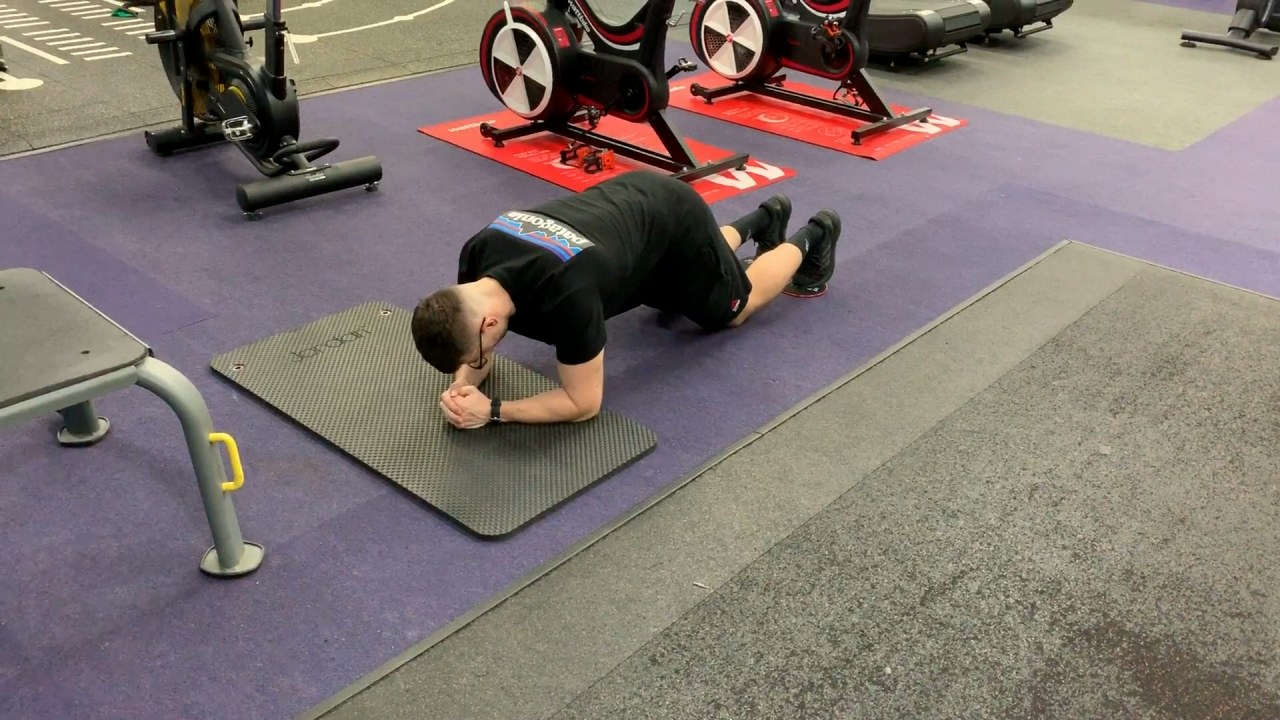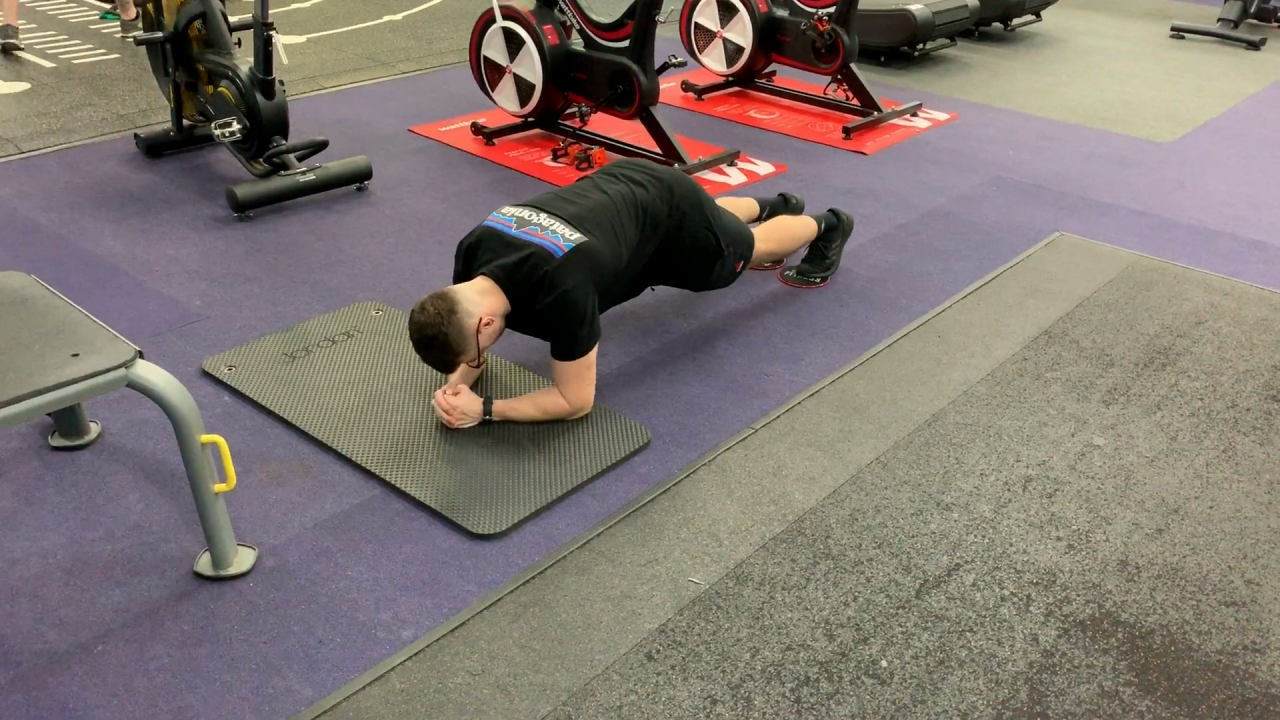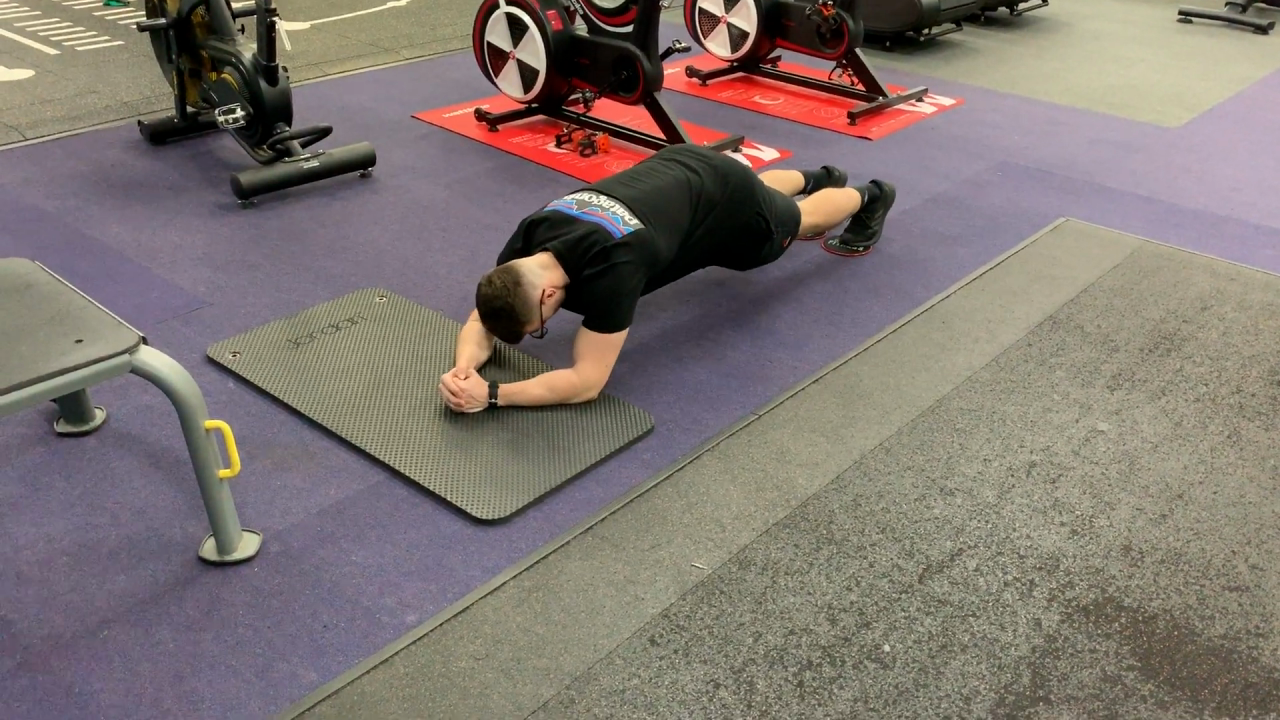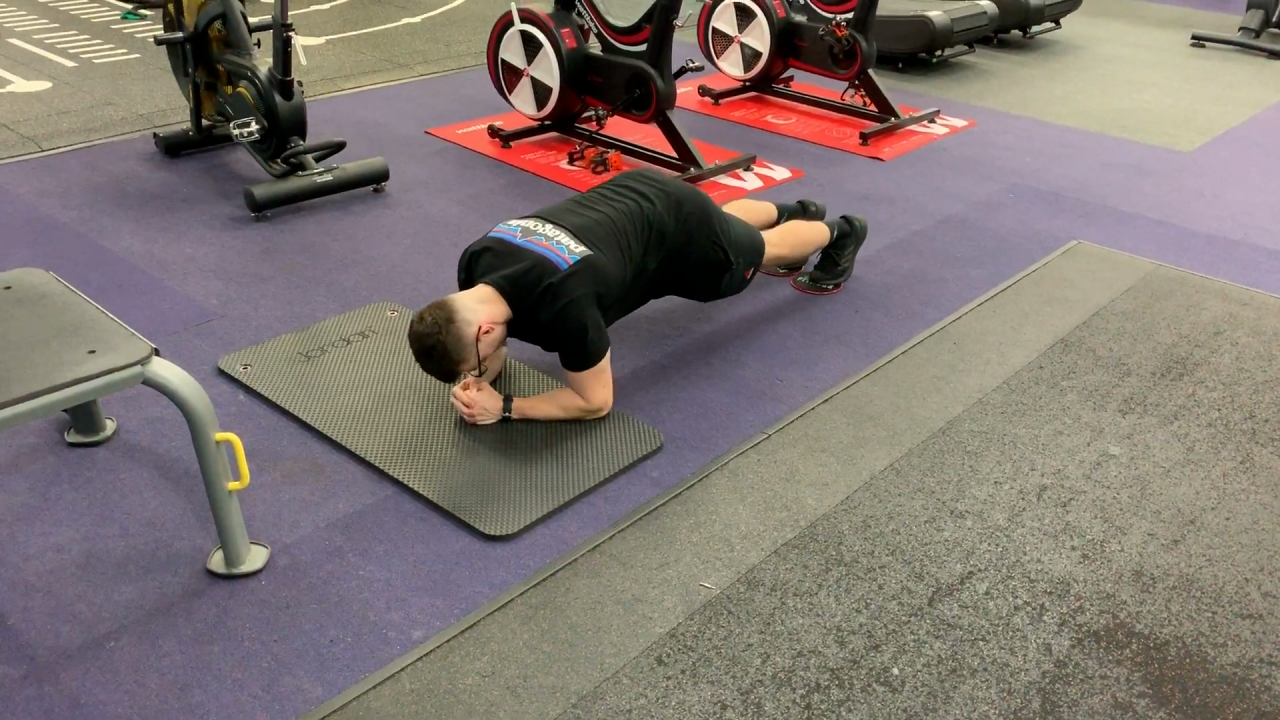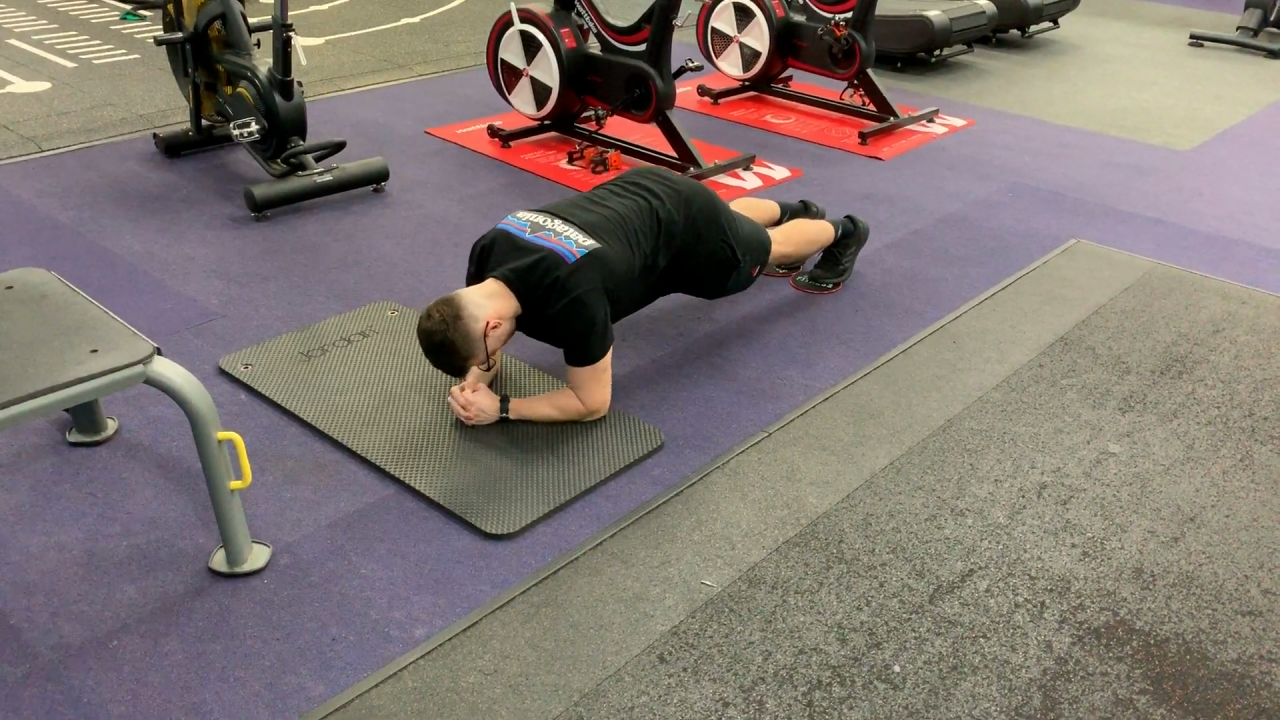
dt=1s
person 1, frame 1
left shoulder: (564, 295)
right shoulder: (478, 257)
left elbow: (583, 403)
right elbow: (474, 352)
left wrist: (492, 410)
right wrist: (464, 385)
left hip: (672, 217)
right hip: (630, 196)
left knee: (733, 308)
right knee: (672, 304)
left ankle: (812, 238)
right ankle: (762, 219)
person 1, frame 2
left shoulder: (559, 291)
right shoulder: (473, 254)
left elbow: (577, 401)
right elbow: (470, 351)
left wrist: (484, 410)
right wrist: (458, 385)
left hip: (670, 210)
right hip: (624, 185)
left knee: (750, 248)
right knee: (717, 223)
left ankle: (827, 226)
right ankle: (775, 205)
person 1, frame 3
left shoulder: (609, 271)
right shoulder: (529, 239)
left elbow: (586, 382)
right elbow: (480, 321)
left wrist: (492, 394)
right wrist: (463, 368)
left hip: (725, 198)
right hip: (677, 169)
left knee: (800, 220)
right knee: (764, 190)
left ankle: (869, 197)
right ankle: (820, 179)
person 1, frame 4
left shoulder: (562, 303)
right shoulder: (477, 264)
left elbow: (596, 402)
right elbow: (492, 352)
left wrist: (504, 407)
right wrist: (474, 381)
left hip: (679, 229)
right hip: (634, 195)
left knee: (763, 250)
right knee: (729, 224)
left ankle: (840, 233)
right ankle: (796, 212)
person 1, frame 5
left shoulder: (571, 296)
right shoulder: (487, 255)
left elbow: (593, 403)
right elbow: (484, 350)
left wrist: (500, 407)
right wrist: (474, 380)
left hip: (687, 226)
right hip: (642, 192)
left knee: (770, 248)
right knee: (731, 218)
left ankle: (842, 232)
right ankle: (795, 212)
